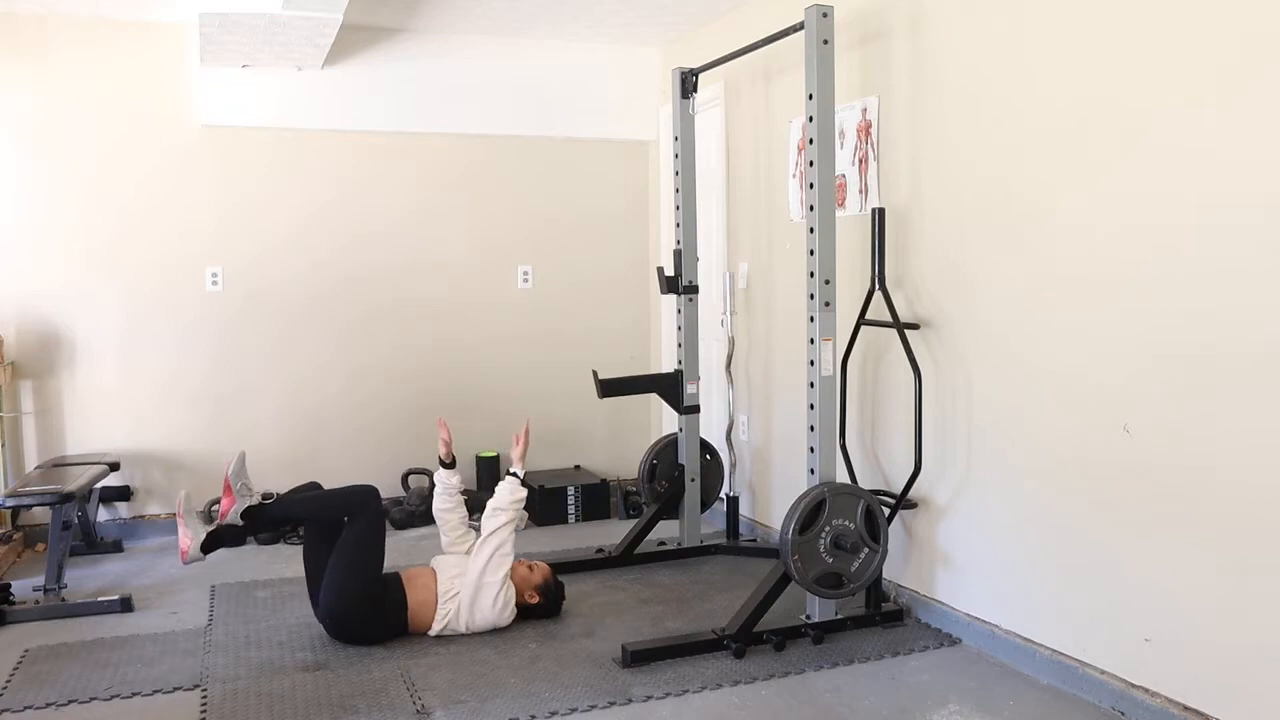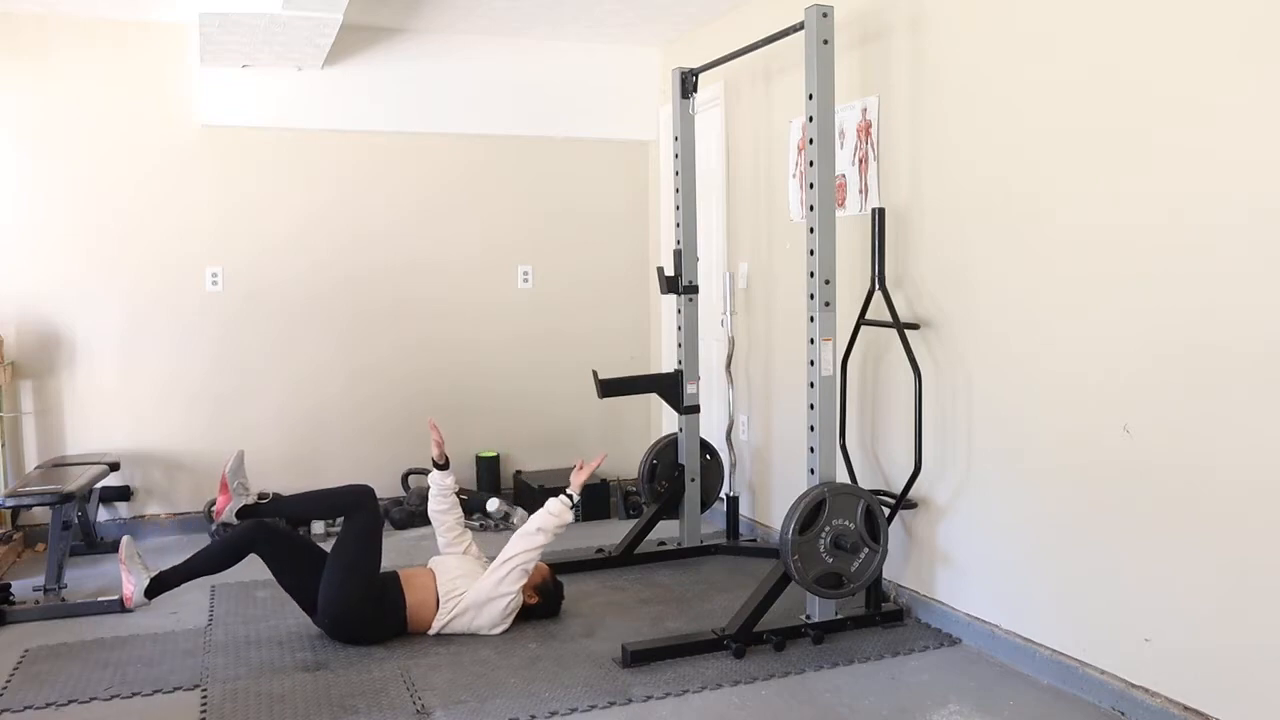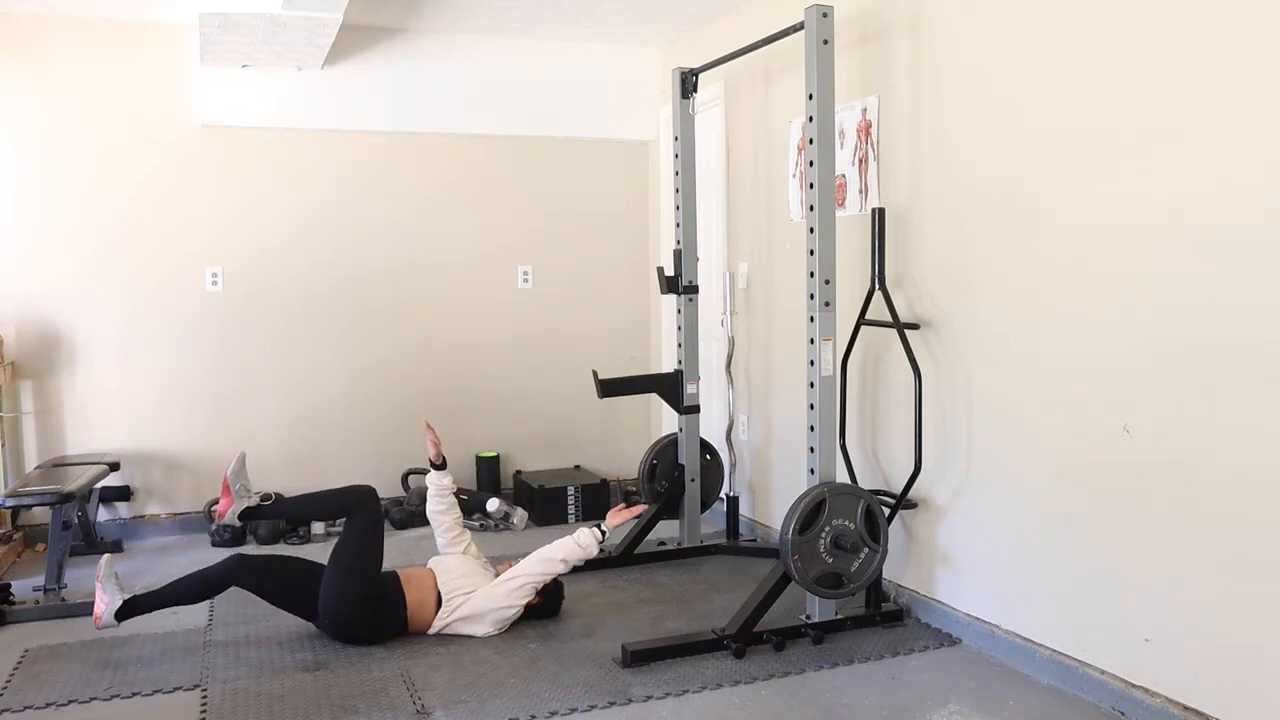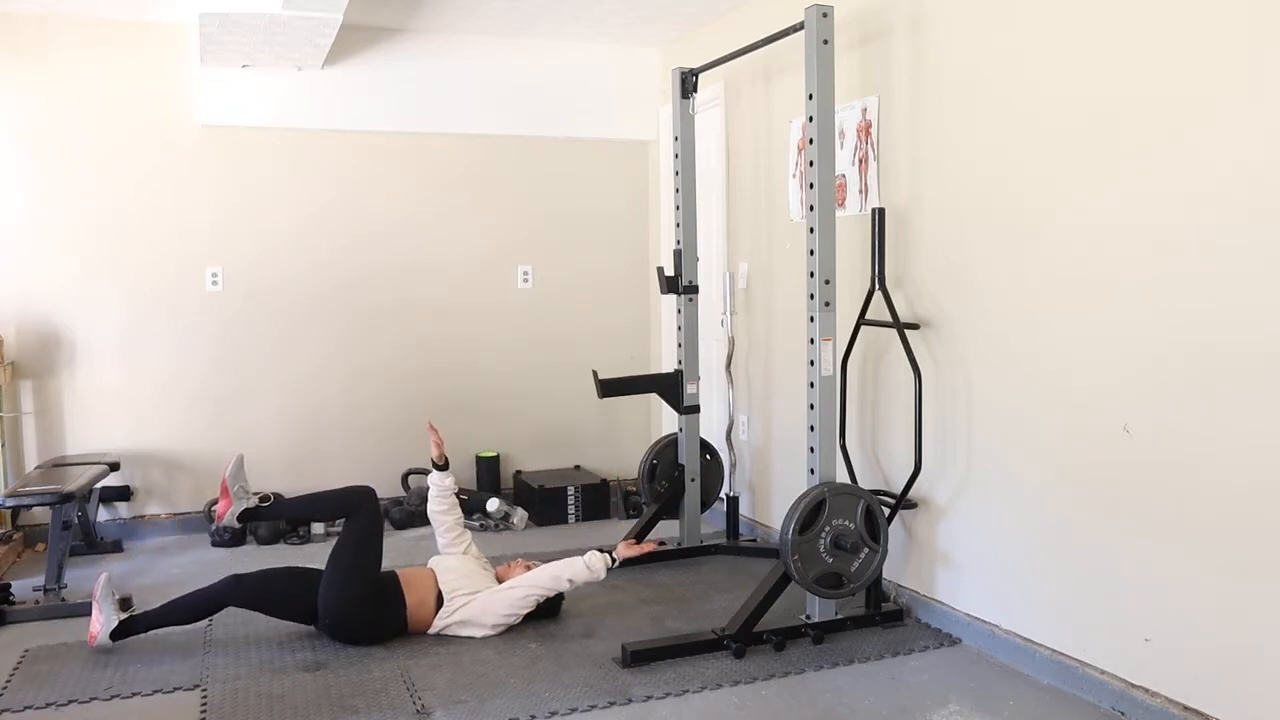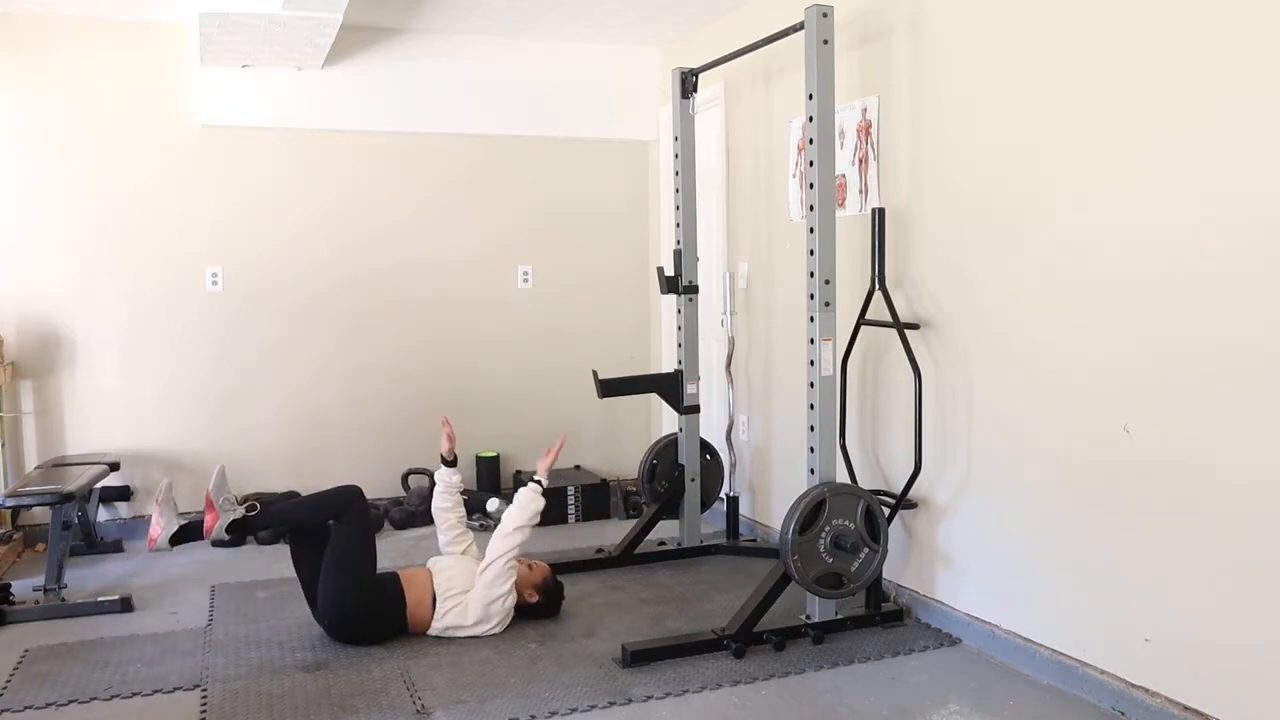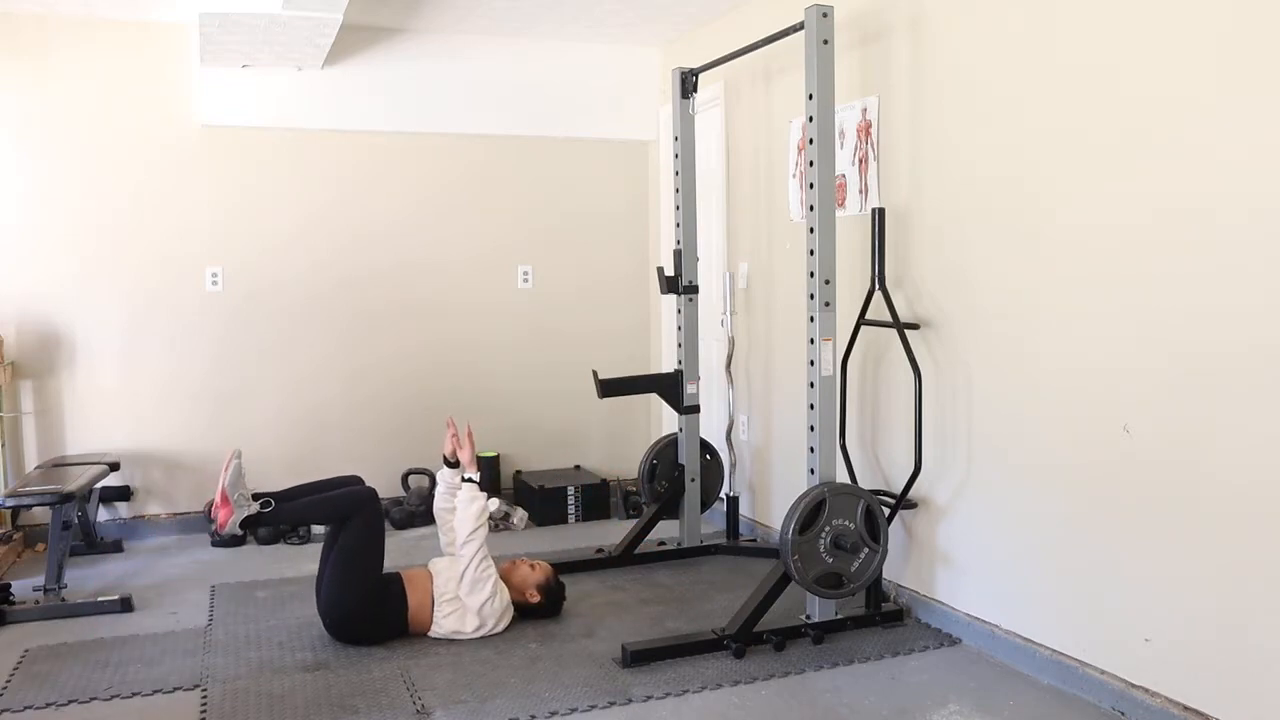
dt=0.7s
person 1, frame 1
left shoulder: (498, 604)
right shoulder: (476, 571)
left elbow: (497, 531)
right elbow: (455, 528)
left wrist: (516, 471)
right wrist: (448, 463)
left hip: (354, 615)
right hip: (346, 603)
left knee: (366, 498)
right knee: (312, 491)
left ankle: (248, 509)
right ankle: (205, 542)
person 1, frame 2
left shoulder: (500, 605)
right shoulder: (478, 571)
left elbow: (529, 541)
right elbow: (450, 526)
left wrist: (569, 495)
right wrist: (441, 465)
left hip: (357, 615)
right hip: (347, 605)
left knee: (362, 498)
right knee: (258, 533)
left ankle: (247, 504)
right ankle: (150, 587)
person 1, frame 3
left shoulder: (501, 605)
right shoulder: (479, 569)
left elbow: (550, 558)
right elbow: (448, 523)
left wrist: (601, 530)
right wrist: (438, 464)
left hip: (360, 615)
right hip: (350, 605)
left knee: (366, 497)
right knee: (239, 566)
left ankle: (249, 506)
right ankle: (123, 608)
person 1, frame 4
left shoulder: (501, 605)
right shoulder: (476, 567)
left elbow: (558, 576)
right elbow: (447, 521)
left wrist: (610, 557)
right wrist: (441, 466)
left hip: (358, 614)
right hip: (347, 603)
left knee: (364, 498)
right knee: (236, 587)
left ankle: (250, 509)
right ankle: (120, 627)
person 1, frame 5
left shoulder: (496, 606)
right shoulder: (476, 570)
left elbow: (510, 539)
right elbow: (452, 522)
left wrist: (539, 481)
right wrist: (448, 461)
left hip: (357, 614)
right hip: (349, 603)
left knee: (351, 498)
right knee: (293, 509)
left ankle: (235, 522)
person 1, frame 6
left shoulder: (493, 605)
right shoulder: (483, 579)
left elbow: (471, 542)
right elbow: (452, 529)
left wrist: (471, 473)
right wrist: (451, 464)
left hip: (355, 614)
right hip: (350, 601)
left knee: (364, 499)
right knee: (354, 486)
left ankle: (248, 516)
right ankle: (251, 504)
